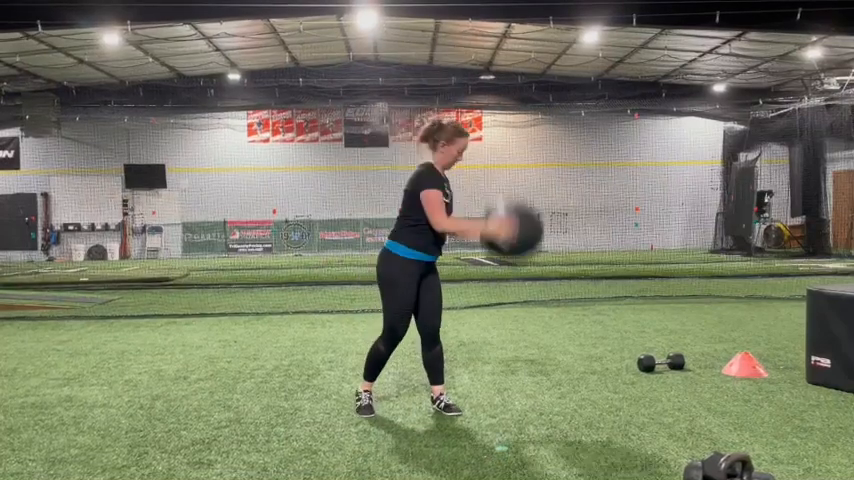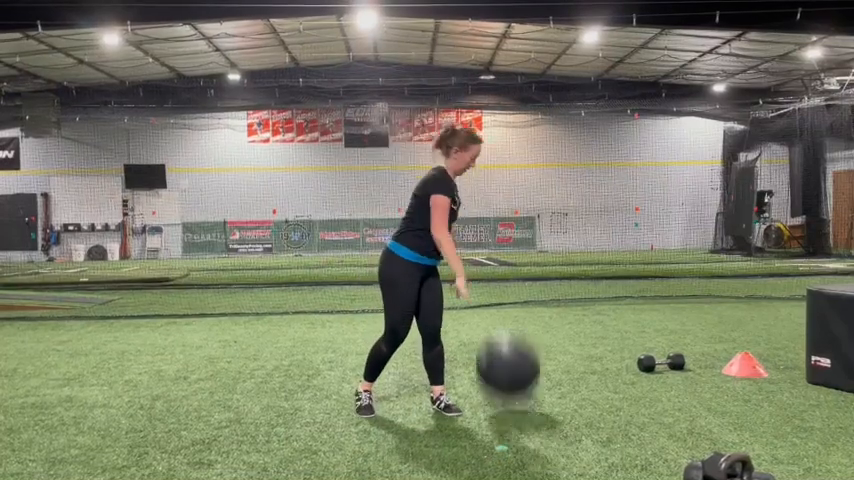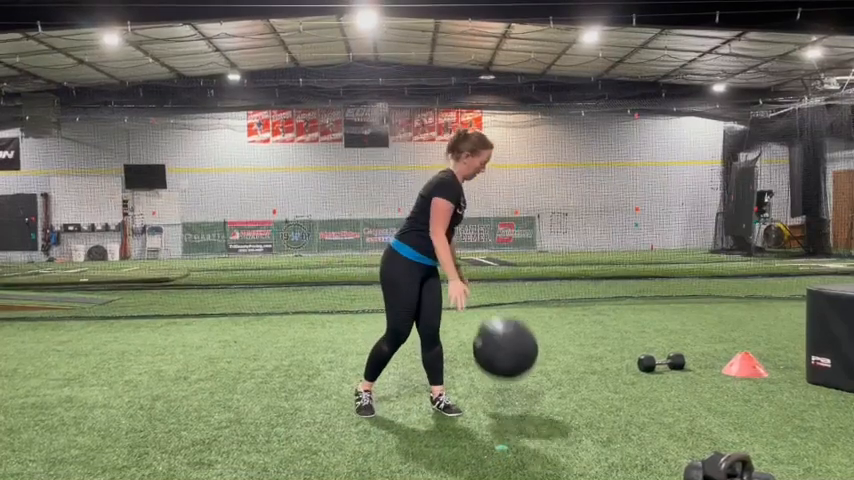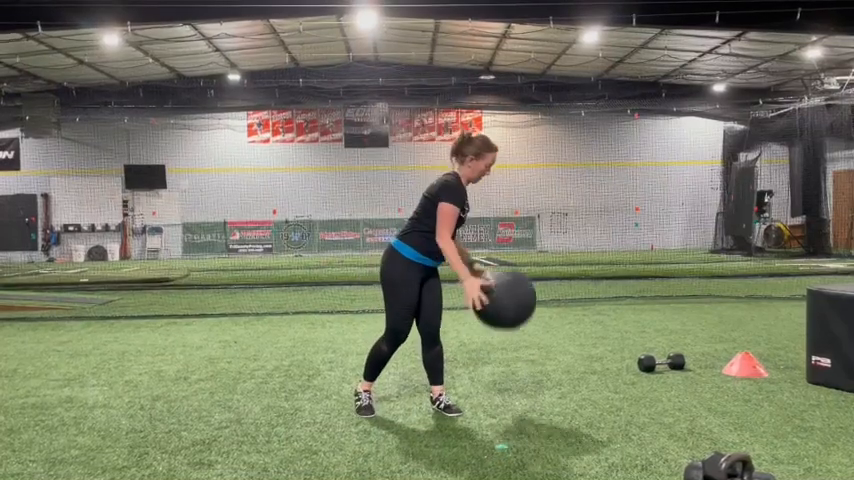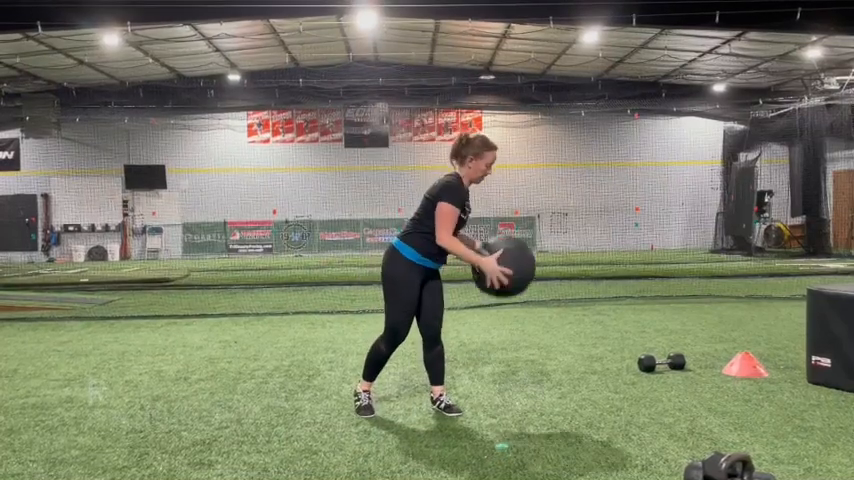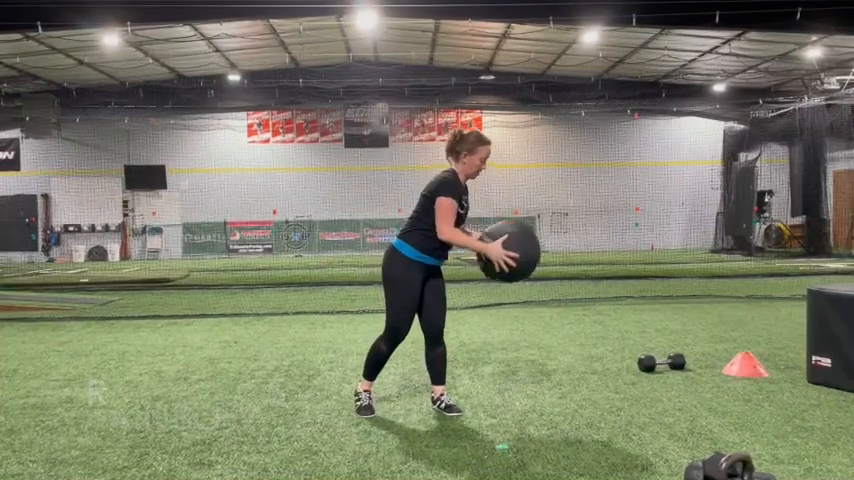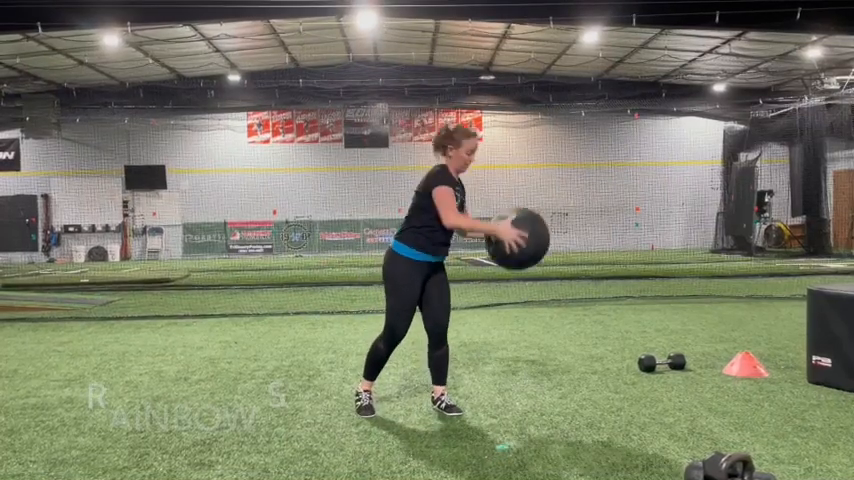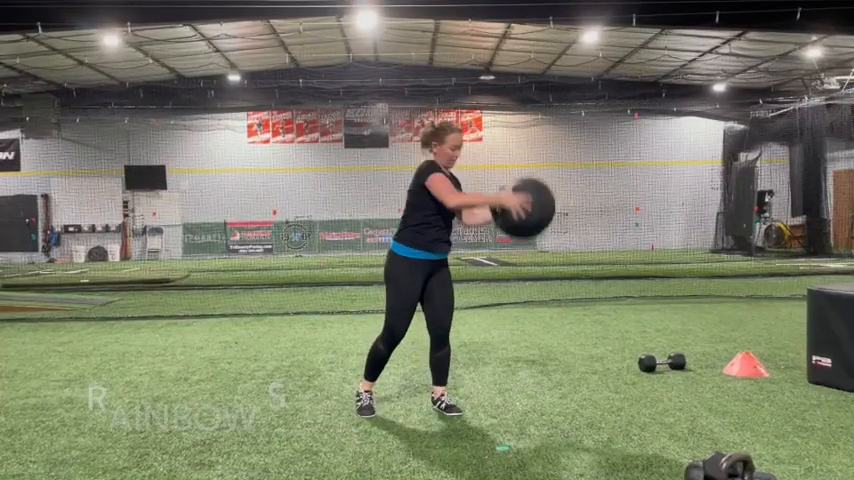
dt=0.1s
person 1, frame 1
left shoulder: (440, 179)
right shoulder: (425, 175)
left elbow: (450, 223)
right elbow: (441, 223)
left wrist: (483, 229)
right wrist: (486, 227)
left hip: (425, 265)
right hip: (399, 263)
left knee: (431, 333)
right knee: (394, 331)
left ankle: (438, 395)
right ankle: (365, 390)
person 1, frame 2
left shoulder: (445, 183)
right shoulder: (440, 182)
right elbow: (439, 232)
left wrist: (458, 270)
right wrist: (460, 274)
left hip: (425, 268)
right hip: (400, 265)
left knee: (432, 332)
right knee: (396, 333)
left ankle: (438, 395)
right ankle: (364, 390)
person 1, frame 3
left shoulder: (453, 185)
right shoulder: (446, 184)
left elbow: (445, 237)
right elbow: (437, 235)
left wrist: (456, 276)
right wrist: (454, 281)
left hip: (426, 268)
right hip: (402, 265)
left knee: (431, 333)
right knee: (397, 333)
left ankle: (437, 395)
right ankle: (364, 390)
person 1, frame 4
left shoulder: (457, 188)
right shoulder: (451, 187)
left elbow: (450, 240)
right elbow: (443, 239)
left wrist: (473, 270)
right wrist: (468, 280)
left hip: (426, 268)
right hip: (402, 265)
left knee: (431, 333)
right knee: (397, 333)
left ankle: (438, 395)
right ankle: (364, 390)
person 1, frame 5
left shoulder: (460, 190)
right shoulder: (451, 187)
left elbow: (453, 236)
right elbow: (444, 238)
left wrist: (482, 257)
right wrist: (483, 263)
left hip: (428, 269)
right hip: (403, 265)
left knee: (432, 333)
right knee: (395, 332)
left ankle: (438, 395)
right ankle: (363, 390)
person 1, frame 6
left shoulder: (459, 186)
right shoulder: (448, 183)
left elbow: (455, 231)
right elbow: (445, 232)
left wrist: (485, 242)
right wrist: (487, 249)
left hip: (430, 267)
right hip: (404, 264)
left knee: (435, 332)
right knee: (396, 332)
left ankle: (439, 395)
right ankle: (363, 389)
person 1, frame 7
left shoulder: (456, 184)
right shoulder: (437, 176)
left elbow: (458, 224)
right elbow: (450, 219)
left wrist: (495, 230)
right wrist: (497, 230)
left hip: (434, 266)
right hip: (404, 262)
left knee: (439, 331)
right knee: (395, 331)
left ankle: (439, 394)
right ankle: (364, 389)
person 1, frame 8
left shoulder: (450, 179)
right shoulder: (427, 170)
left elbow: (465, 216)
right elbow: (453, 201)
left wrist: (498, 208)
right wrist: (501, 199)
left hip: (437, 265)
right hip: (407, 263)
left knee: (441, 332)
right knee: (394, 332)
left ankle: (439, 395)
right ankle: (365, 390)
